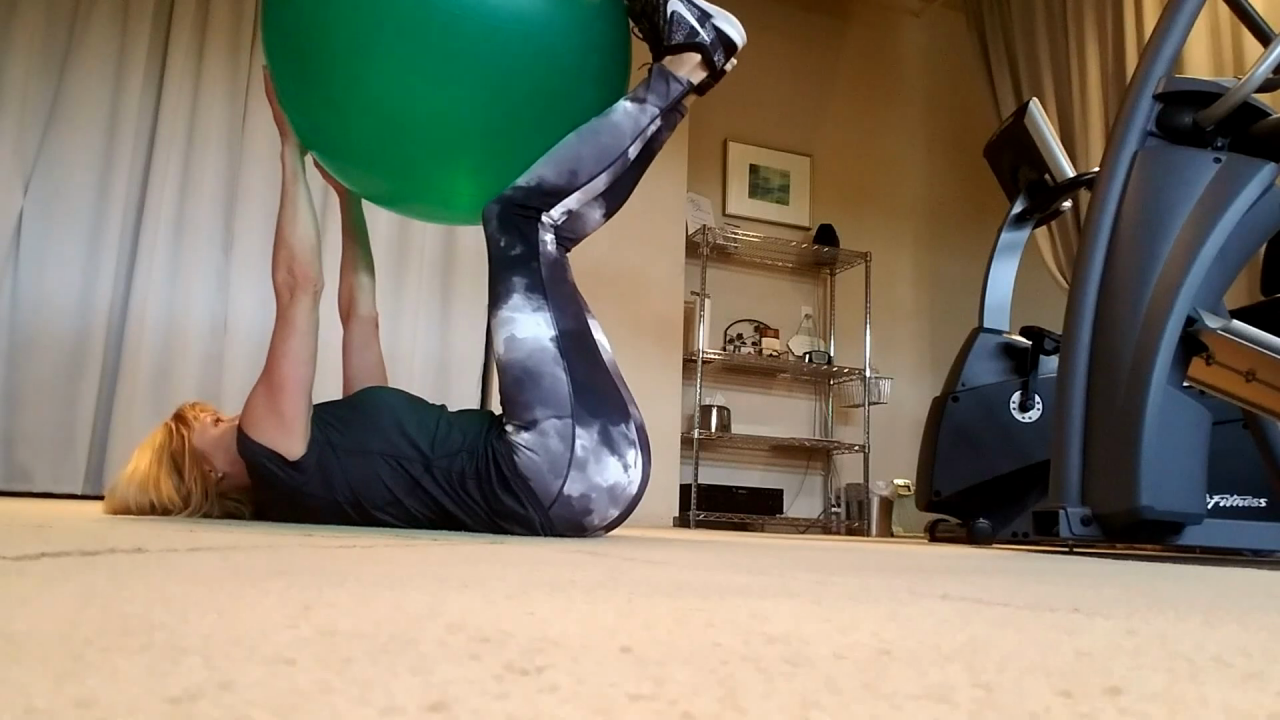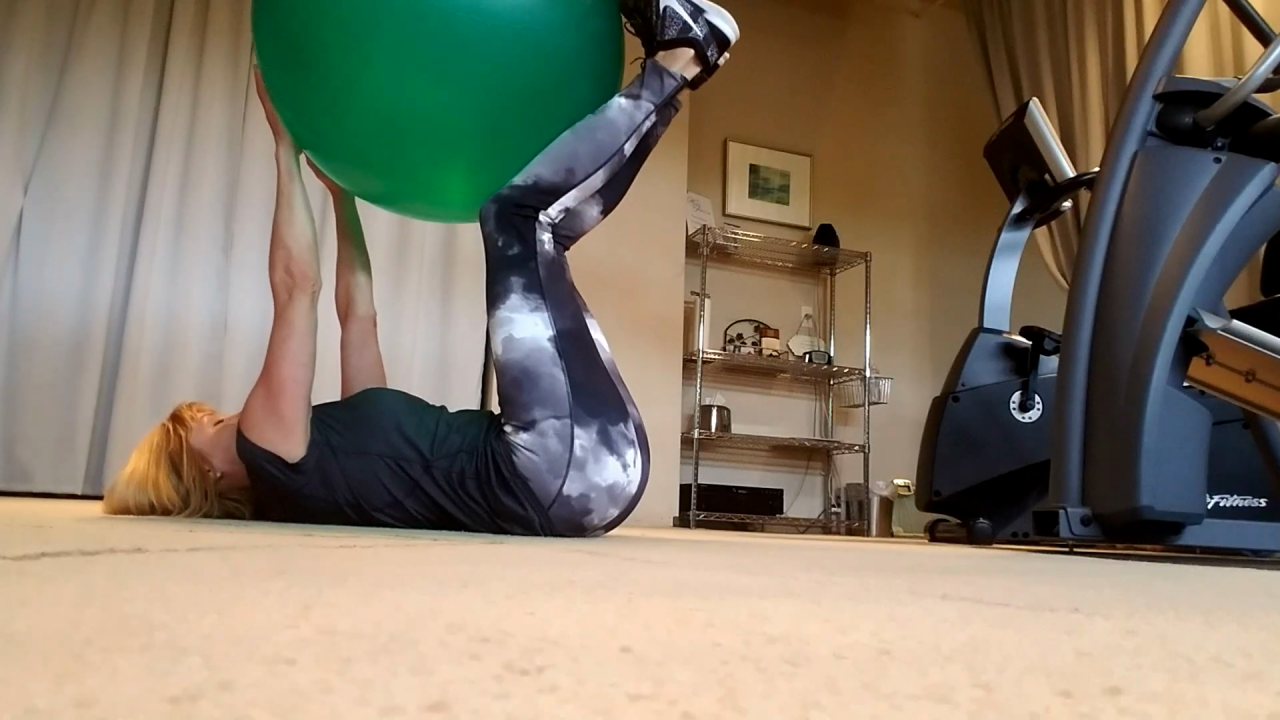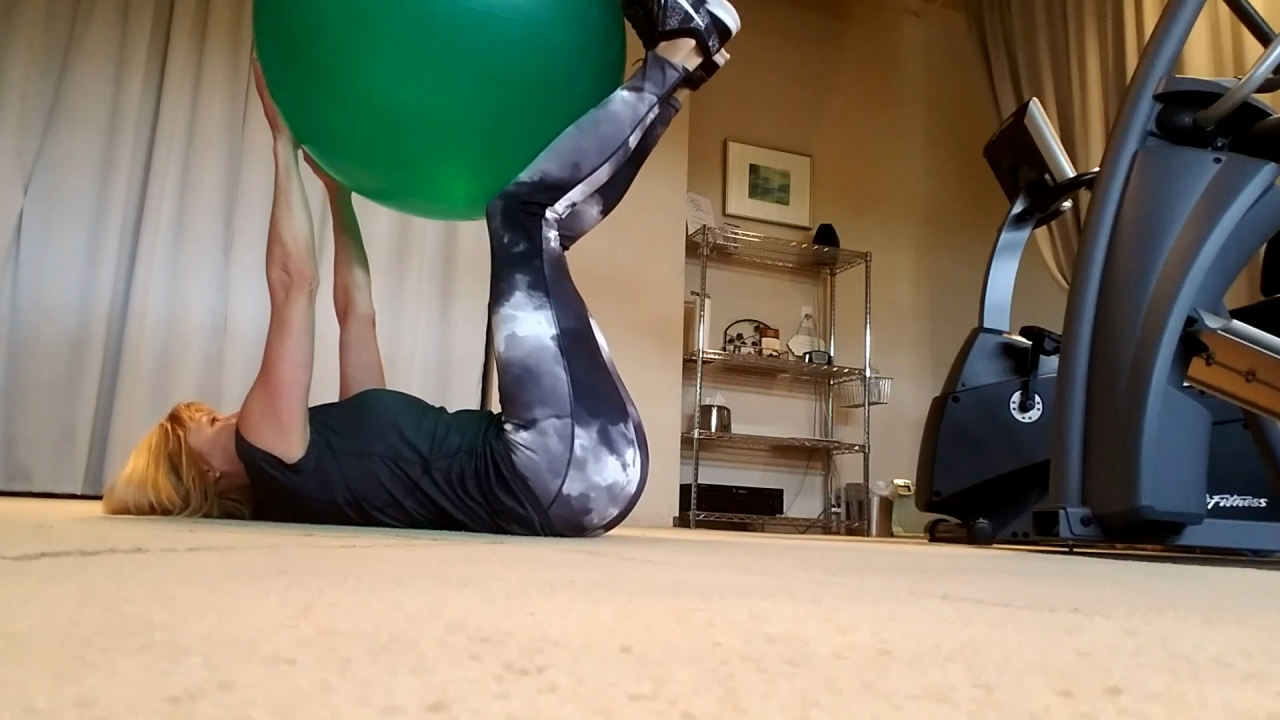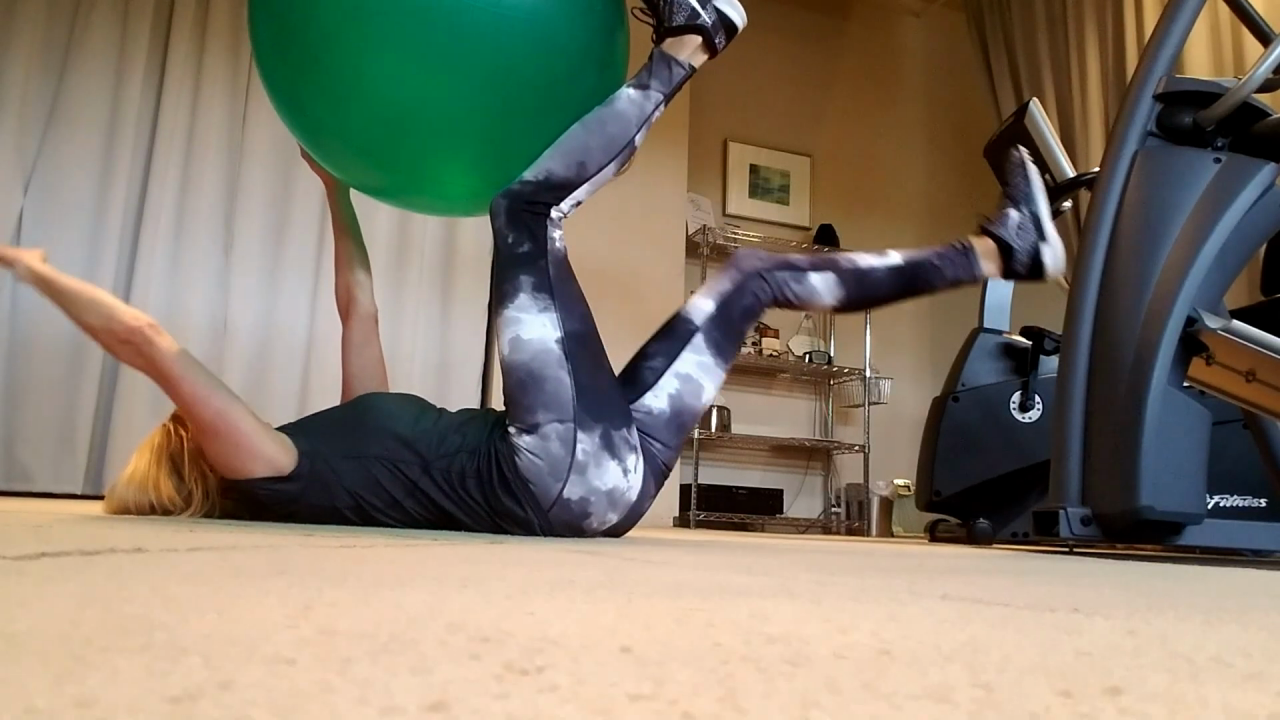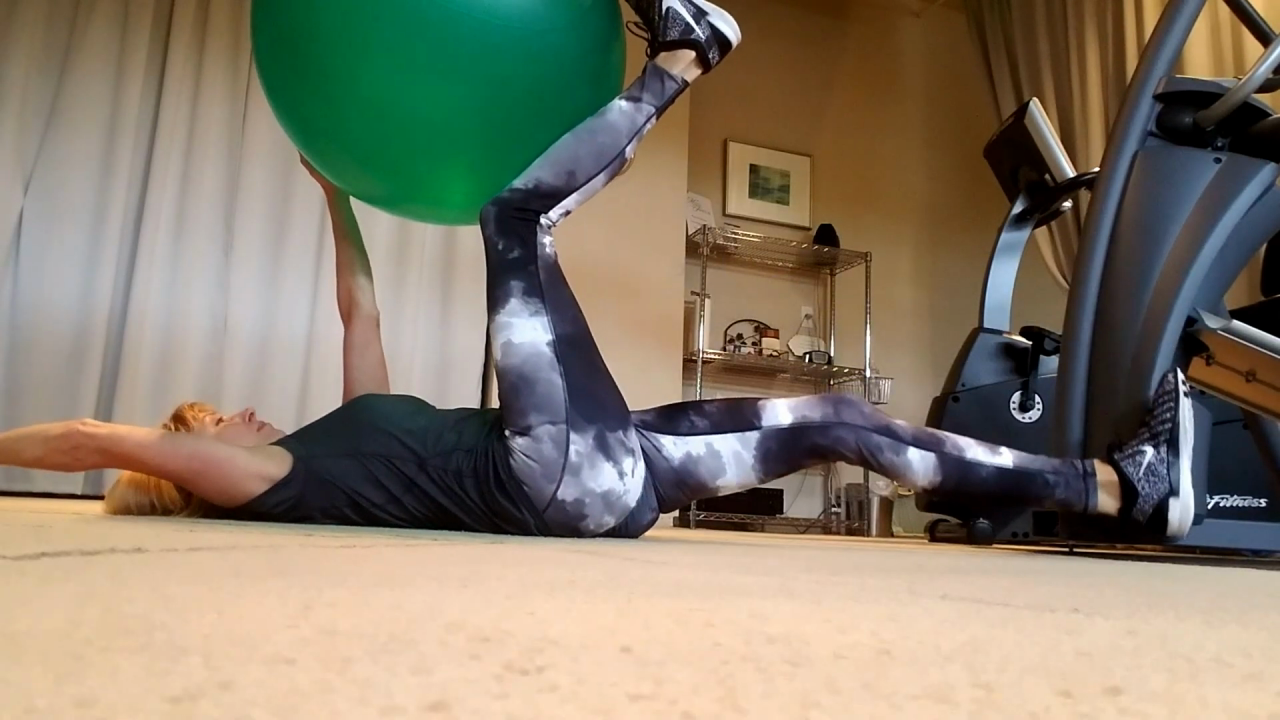
dt=1s
person 1, frame 1
left shoulder: (327, 441)
right shoulder: (270, 456)
left elbow: (357, 309)
right elbow: (298, 287)
left wrist: (347, 188)
right wrist: (291, 148)
left hip: (587, 468)
right hip: (569, 475)
left knee: (532, 231)
right knee: (517, 215)
left ankle: (674, 83)
right ankle: (679, 73)
person 1, frame 2
left shoulder: (332, 438)
right shoulder: (269, 454)
left elbow: (357, 308)
right elbow: (296, 285)
left wrist: (342, 189)
right wrist: (286, 148)
left hip: (591, 465)
right hip: (567, 477)
left knee: (534, 232)
right knee: (515, 210)
left ankle: (670, 76)
right ankle: (678, 61)
person 1, frame 3
left shoulder: (320, 444)
right shoulder: (273, 455)
left elbow: (356, 307)
right elbow: (293, 283)
left wrist: (338, 186)
right wrist: (284, 143)
left hip: (587, 464)
right hip: (566, 473)
left knee: (535, 233)
right knee: (521, 209)
left ankle: (674, 82)
right ankle: (676, 52)
person 1, frame 4
left shoulder: (334, 434)
right shoulder: (268, 471)
left elbow: (359, 308)
right elbow: (155, 346)
left wrist: (336, 191)
left hip: (595, 470)
right hip: (569, 476)
left knee: (750, 274)
right knee: (523, 208)
left ankle: (991, 250)
person 1, frame 5
left shoulder: (334, 436)
right shoulder: (269, 483)
left elbow: (360, 308)
right elbow: (108, 439)
left wrist: (337, 193)
left hip: (602, 477)
right hip: (564, 476)
left knee: (832, 416)
right knee: (514, 214)
left ankle: (1117, 487)
